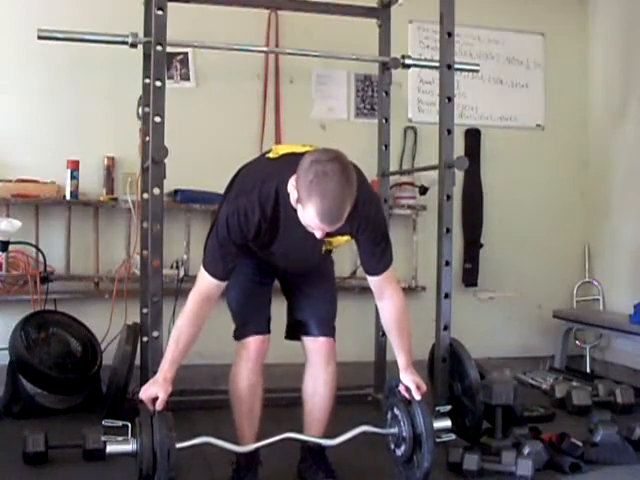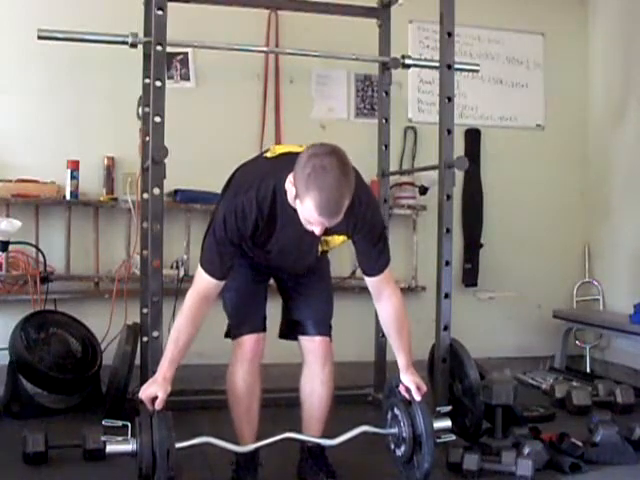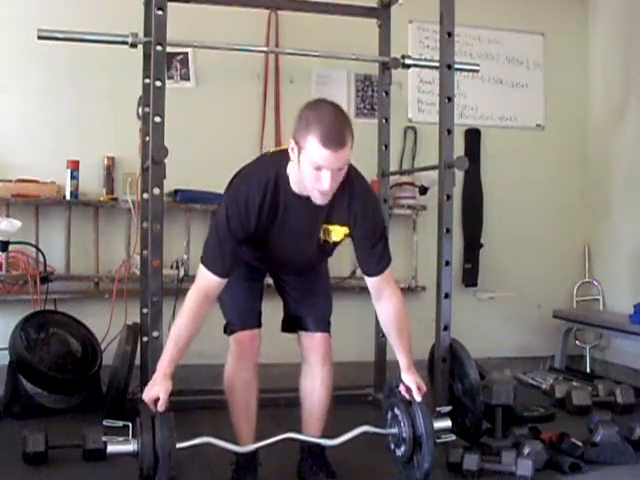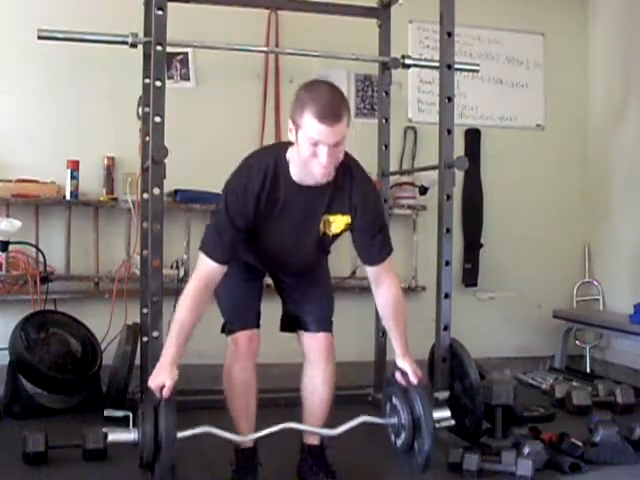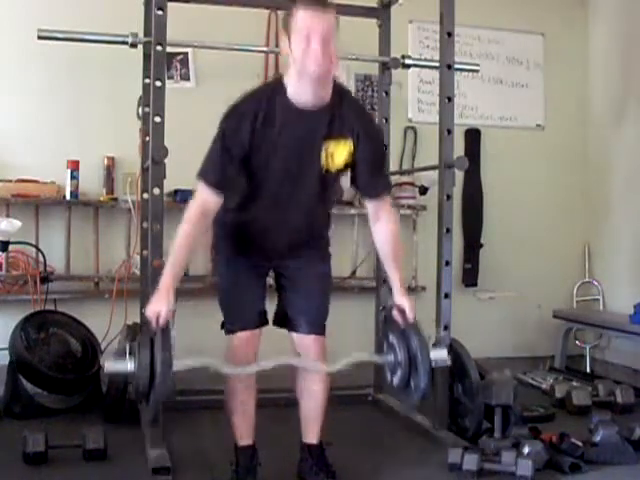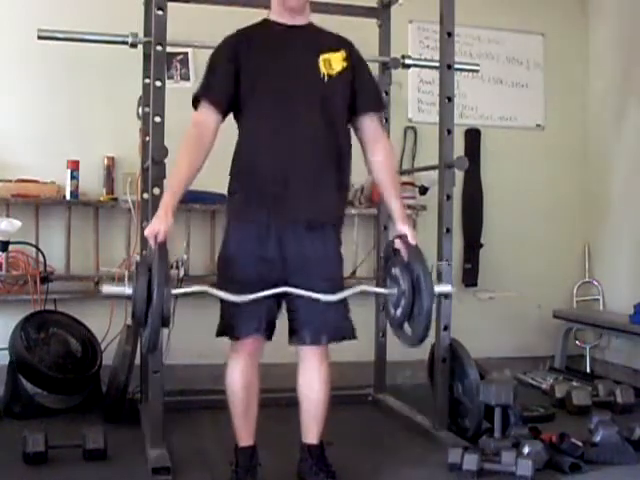
dt=0.3s
person 1, frame 1
left shoulder: (363, 203)
right shoulder: (250, 198)
left elbow: (386, 289)
right elbow: (205, 292)
left wrist: (406, 366)
right wrist: (165, 374)
left hip: (311, 262)
right hip: (250, 255)
left knee: (322, 347)
right knee: (253, 345)
person 1, frame 2
left shoulder: (361, 203)
right shoulder: (247, 197)
left elbow: (383, 290)
right elbow: (203, 291)
left wrist: (405, 366)
right wrist: (164, 374)
left hip: (307, 261)
right hip: (246, 255)
left knee: (318, 346)
right knee: (249, 345)
person 1, frame 3
left shoulder: (358, 198)
right shoulder: (250, 189)
left elbow: (383, 289)
right elbow: (205, 290)
left wrist: (406, 366)
right wrist: (164, 372)
left hip: (305, 260)
right hip: (246, 256)
left knee: (318, 346)
right knee: (245, 343)
person 1, frame 4
left shoulder: (358, 188)
right shoulder: (252, 179)
left elbow: (382, 278)
right elbow: (205, 277)
left wrist: (402, 354)
right wrist: (168, 360)
left hip: (305, 259)
right hip: (244, 257)
left knee: (320, 346)
right knee: (244, 343)
person 1, frame 5
left shoulder: (354, 121)
right shoulder: (251, 112)
left elbow: (381, 210)
right elbow: (203, 206)
left wrist: (398, 288)
right wrist: (167, 287)
left hip: (306, 243)
right hip: (242, 240)
left knee: (312, 344)
right knee: (243, 342)
person 1, frame 6
left shoulder: (341, 52)
right shoulder: (242, 46)
left elbow: (373, 135)
right elbow: (204, 125)
left wrist: (399, 216)
right wrist: (166, 207)
left hip: (319, 222)
right hip: (252, 220)
left knee: (315, 344)
right knee: (246, 341)
